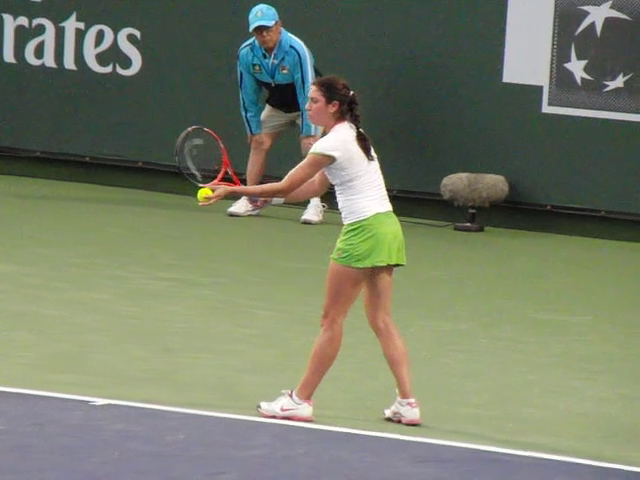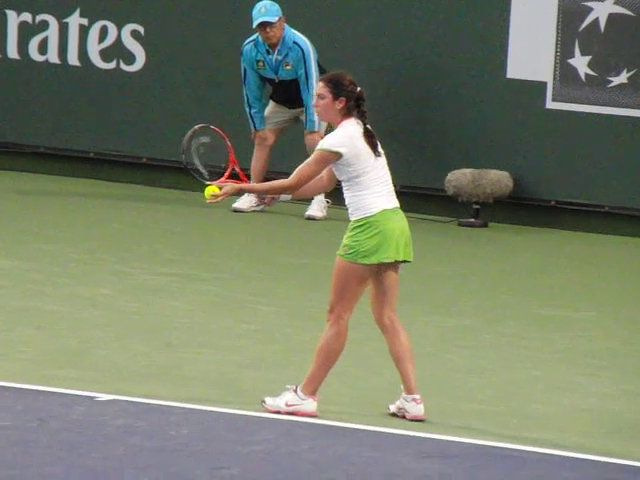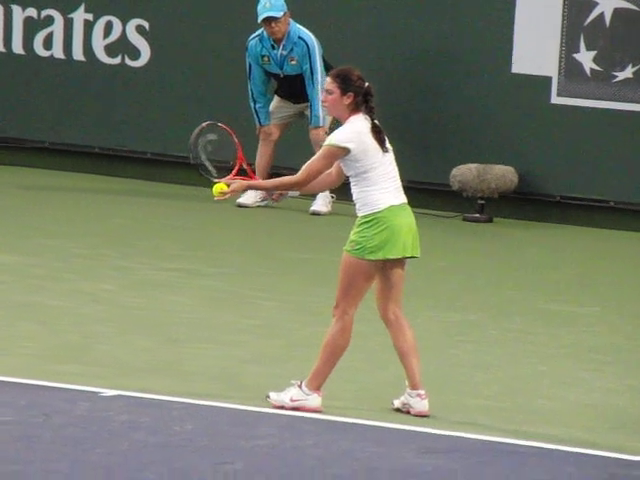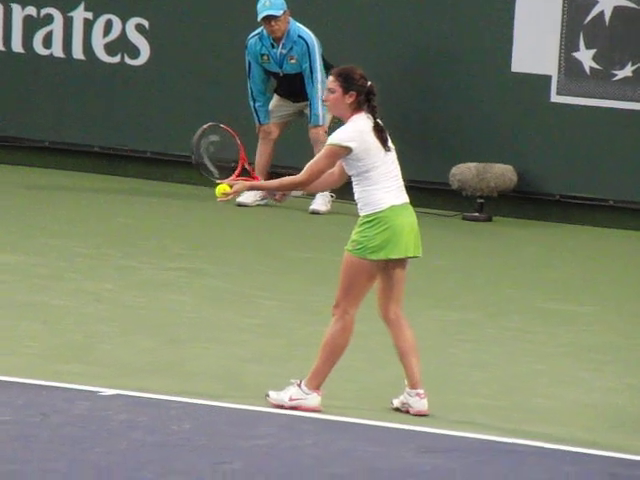
dt=0.1s
person 1, frame 1
left shoulder: (332, 143)
right shoulder: (353, 135)
left elbow: (284, 186)
right elbow: (317, 186)
left wrist: (232, 190)
right wrist: (273, 197)
left hip: (363, 231)
right hip: (386, 227)
left knee: (331, 320)
right knee: (381, 320)
left ankle: (300, 400)
right ankle: (407, 403)
person 1, frame 2
left shoulder: (338, 139)
right shoulder: (361, 131)
left elbow: (292, 183)
right elbow: (324, 182)
left wrist: (240, 187)
right wrist: (280, 193)
left hip: (369, 228)
right hip: (392, 223)
left knee: (338, 315)
right knee: (386, 316)
left ankle: (305, 395)
right ankle: (412, 399)
person 1, frame 3
left shoulder: (347, 135)
right shoulder: (369, 126)
left elbow: (300, 179)
right elbow: (333, 178)
left wrist: (248, 184)
right wrist: (289, 188)
left hip: (377, 224)
right hip: (400, 219)
left knee: (343, 311)
right knee: (391, 311)
left ankle: (309, 391)
right ankle: (416, 394)
person 1, frame 4
left shoulder: (348, 134)
right shoulder: (371, 125)
left elbow: (303, 179)
right elbow: (336, 176)
left wrist: (251, 185)
right wrist: (288, 188)
left hip: (379, 223)
right hip: (402, 219)
left knee: (343, 310)
right knee: (392, 311)
left ankle: (309, 390)
right ankle: (415, 394)
person 2, frame 1
left shoulder: (296, 50)
right shoulder: (246, 53)
left elbow: (307, 92)
right elbow: (248, 94)
left wrist: (308, 132)
right wrist: (253, 129)
left hip: (308, 103)
right hip: (277, 104)
left knee: (309, 146)
right knee: (258, 144)
left ankle: (315, 204)
right ankle: (250, 200)
person 2, frame 2
left shoulder: (300, 46)
right shoulder: (250, 49)
left elbow: (311, 88)
right elbow: (252, 90)
left wrist: (313, 127)
right wrist: (257, 125)
left hip: (312, 99)
right hip: (280, 101)
left knee: (312, 142)
right knee: (262, 139)
left ankle: (319, 201)
right ankle: (254, 195)
person 2, frame 3
left shoulder: (305, 41)
right shoulder: (255, 44)
left elbow: (316, 83)
right elbow: (257, 85)
left wrist: (317, 122)
right wrist: (262, 119)
left hip: (317, 94)
right hip: (285, 95)
left knee: (318, 137)
right knee: (266, 134)
left ankle: (324, 196)
right ankle: (259, 191)
person 2, frame 4
left shoulder: (305, 40)
right shoulder: (254, 43)
left elbow: (316, 82)
right elbow: (256, 83)
left wrist: (317, 121)
right wrist: (262, 119)
left hip: (317, 93)
right hip: (285, 94)
left knee: (317, 136)
right knee: (266, 133)
left ankle: (323, 195)
right ankle: (258, 190)
